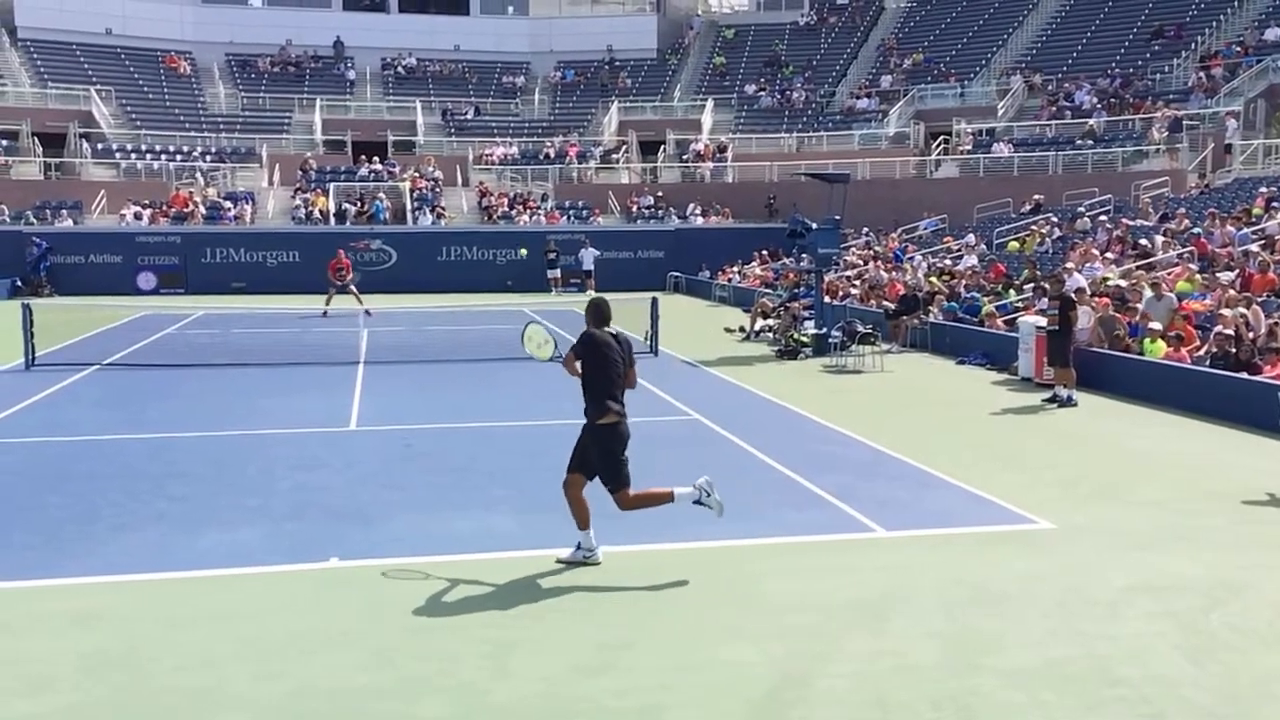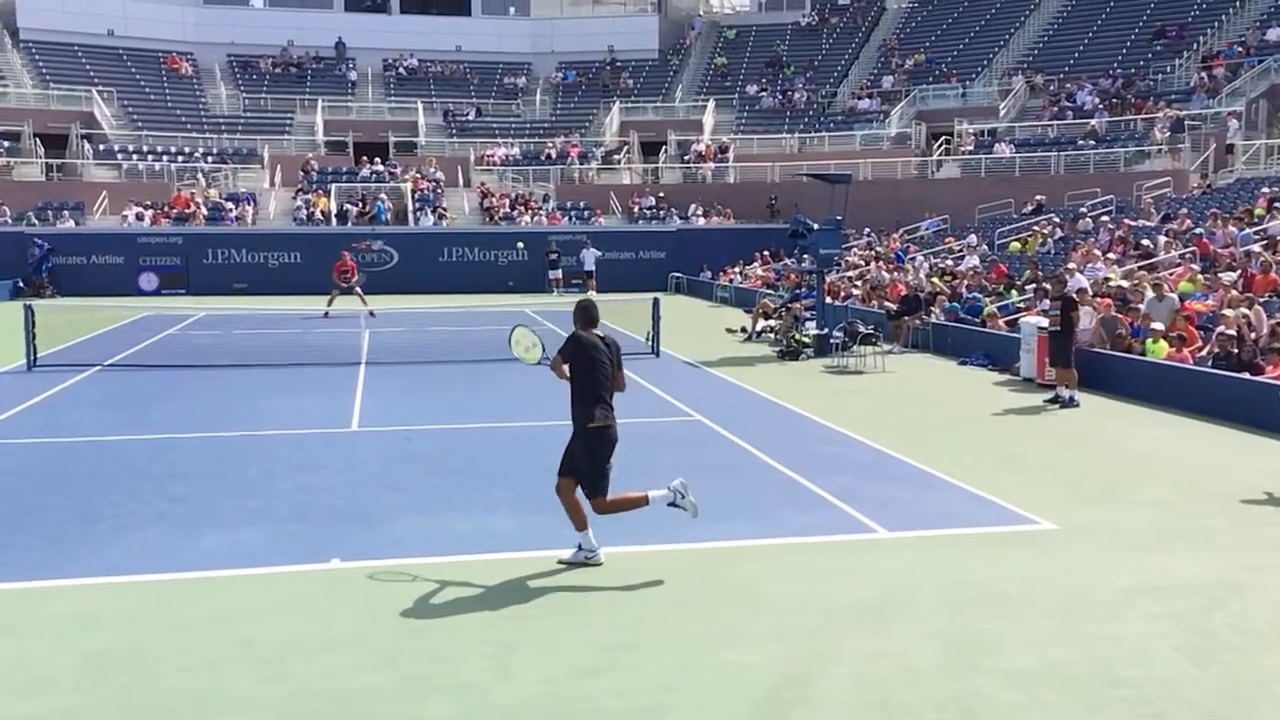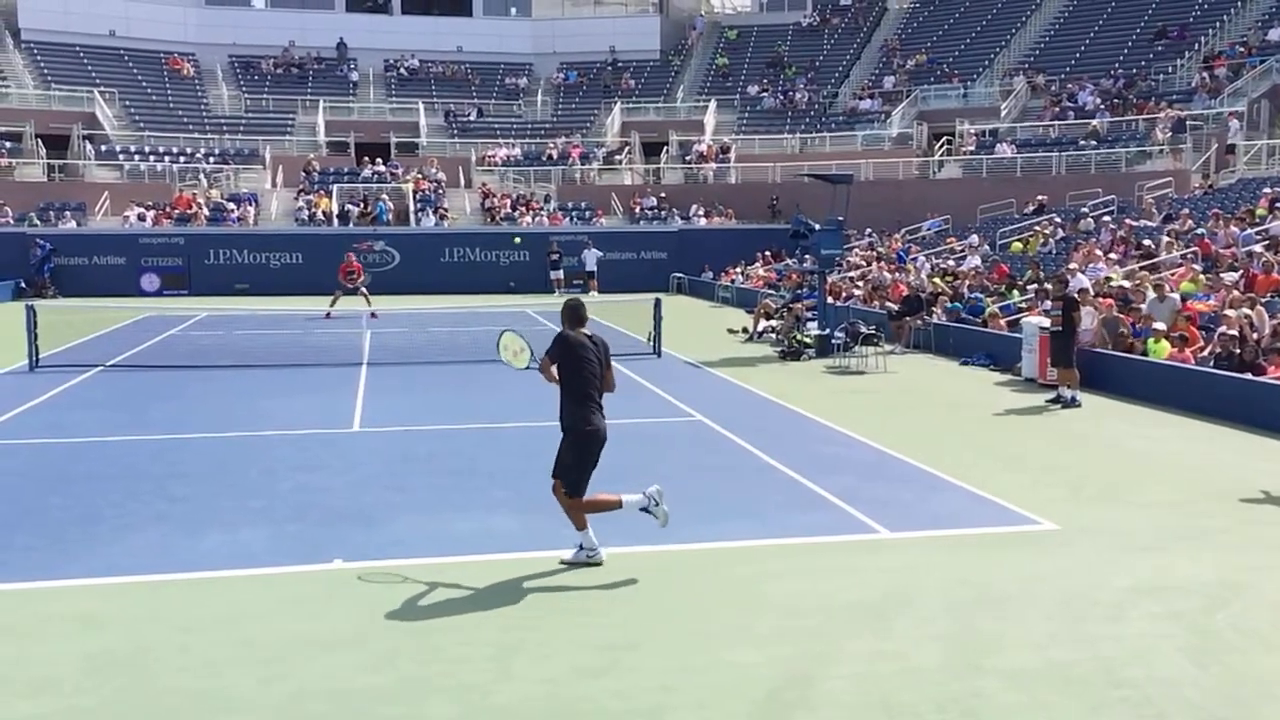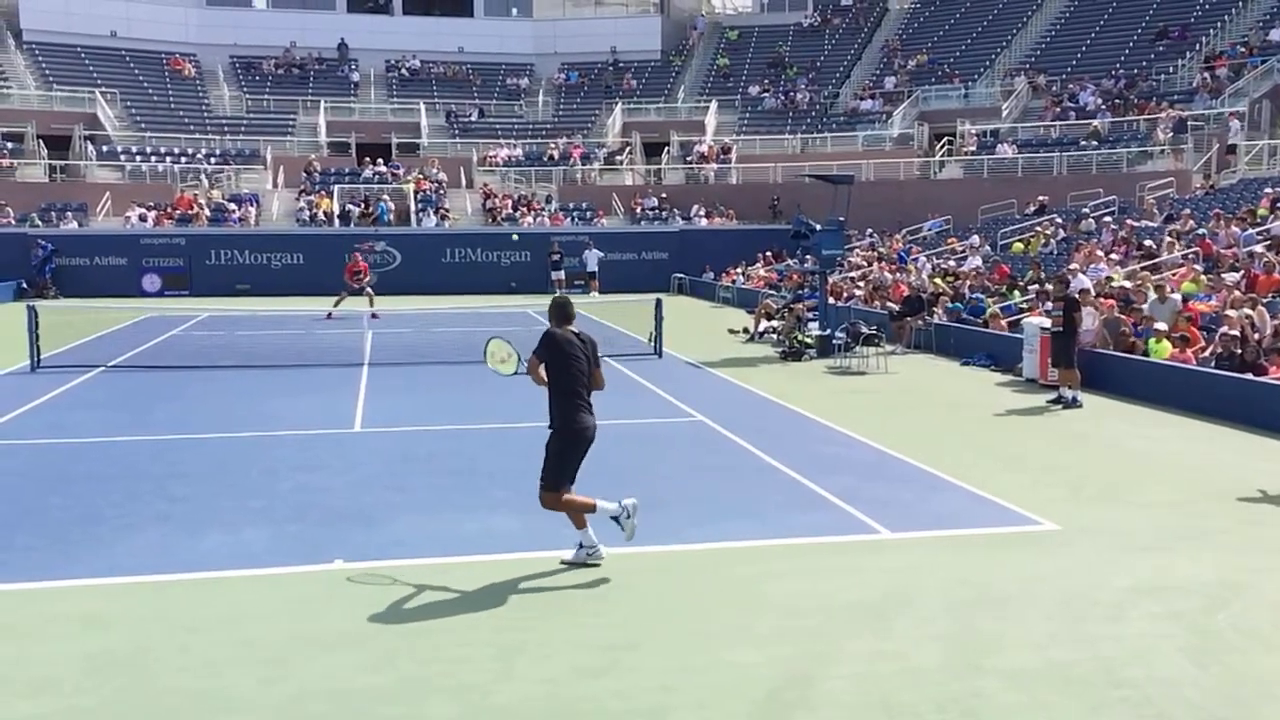
dt=0.3s
person 1, frame 1
left shoulder: (590, 338)
right shoulder: (623, 342)
left elbow: (568, 363)
right elbow: (631, 382)
left wrist: (579, 372)
left hip: (607, 429)
right hip: (598, 427)
left knee: (626, 500)
right knee: (572, 485)
left ankle: (696, 492)
right ankle: (588, 548)
person 1, frame 2
left shoulder: (577, 340)
right shoulder: (611, 344)
left elbow: (556, 365)
right elbow: (620, 385)
left wrist: (567, 375)
left hip: (595, 431)
right hip: (591, 430)
left knee: (601, 504)
right knee: (564, 487)
left ankle: (670, 494)
right ankle: (589, 549)
person 1, frame 3
left shoulder: (565, 339)
right shoulder: (600, 343)
left elbow: (544, 367)
right elbow: (609, 385)
left wrist: (557, 379)
left hip: (583, 430)
right hip: (590, 427)
left knee: (575, 503)
right knee: (560, 489)
left ankle: (644, 500)
right ankle: (590, 548)
person 1, frame 4
left shoulder: (552, 337)
right shoulder: (588, 341)
left elbow: (532, 368)
right elbow: (599, 383)
left wrist: (544, 379)
left hip: (569, 427)
right hip: (584, 425)
left knee: (549, 498)
right knee: (560, 490)
left ankle: (617, 510)
right ankle: (590, 546)
